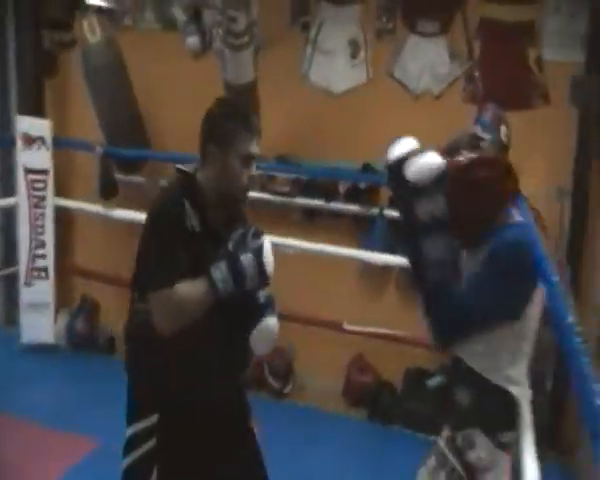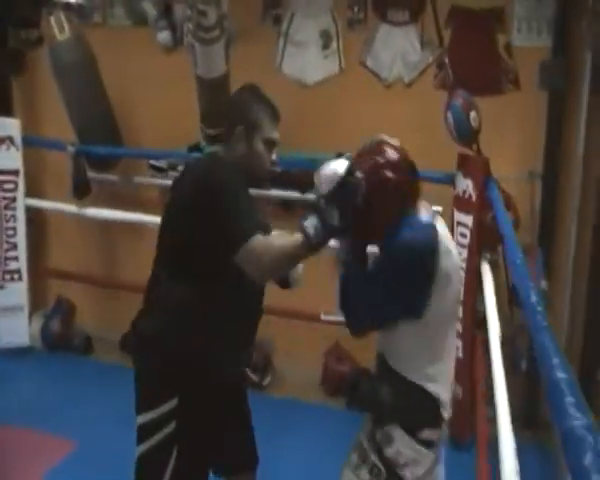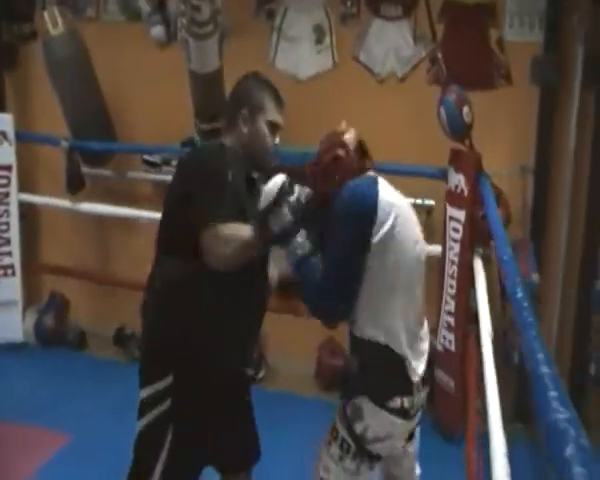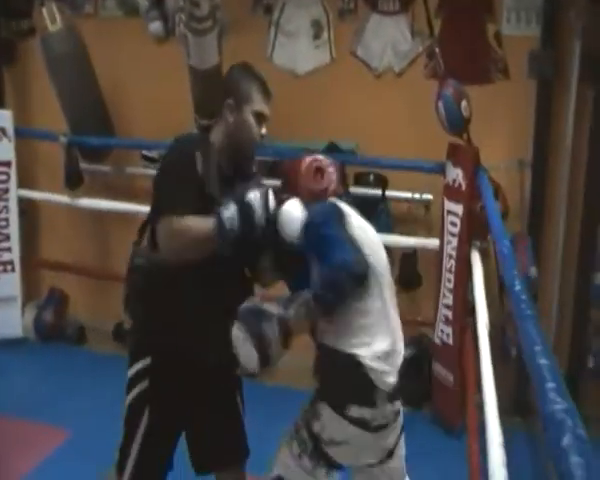
dt=0.2s
person 1, frame 1
left shoulder: (232, 209)
right shoulder: (172, 210)
right elbow: (165, 314)
left wrist: (260, 302)
right wrist: (230, 274)
left hip: (219, 383)
right hip: (166, 388)
person 1, frame 2
left shoulder: (229, 182)
right shoulder: (212, 182)
right elbow: (260, 261)
right wrist: (320, 225)
left hip: (217, 362)
right hip: (176, 365)
person 1, frame 3
left shoulder: (240, 174)
right shoulder: (209, 165)
left elbow: (250, 255)
right elbow: (222, 250)
right wrist: (278, 220)
left hip: (222, 349)
right hip: (179, 346)
person 1, frame 4
left shoulder: (243, 173)
right shoulder: (186, 158)
left elbow: (255, 259)
right elbow: (172, 242)
right wrist: (236, 217)
left hip: (215, 343)
right hip: (164, 339)
person 2, frame 1
left shoulder: (513, 249)
right shoulder: (486, 237)
left elbow: (448, 326)
left wrist: (429, 229)
left hip: (490, 412)
right hip: (474, 403)
person 2, frame 2
left shoulder: (413, 244)
right shoulder: (425, 228)
left elbow: (360, 316)
left wrist: (350, 242)
left hip: (412, 405)
right hip: (414, 394)
person 2, frame 3
left shoulder: (357, 196)
right shoulder: (393, 202)
left elbow: (329, 305)
left wrist: (296, 242)
left hip: (382, 379)
right hip: (405, 372)
person 2, frame 4
left shoulder: (322, 215)
right shoulder: (353, 221)
left elbow: (347, 271)
left wrist: (288, 315)
left hip: (350, 387)
right hip: (385, 387)
